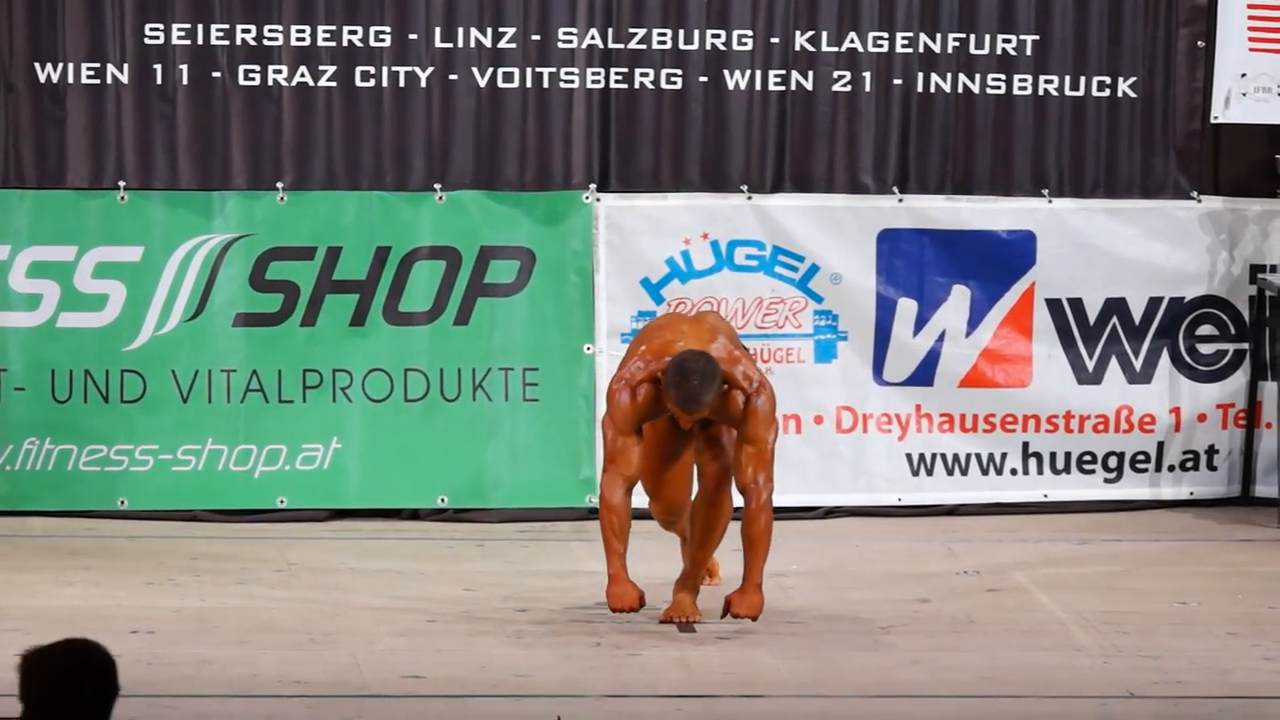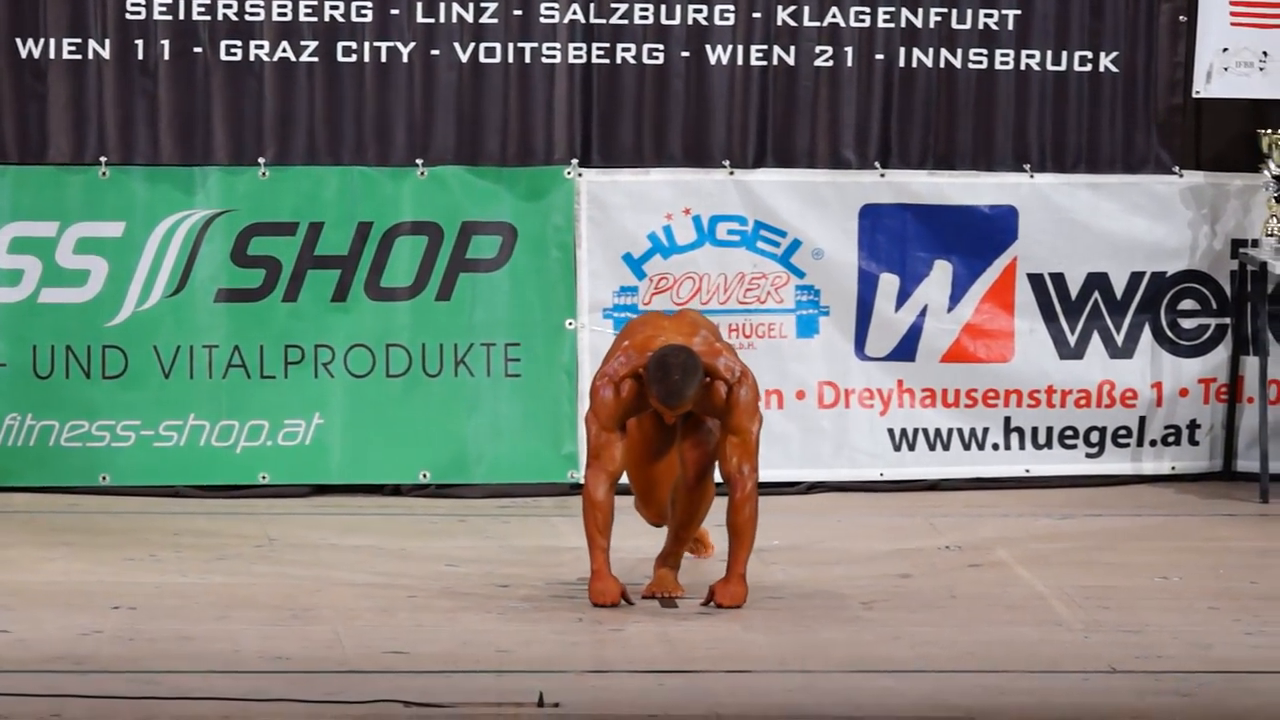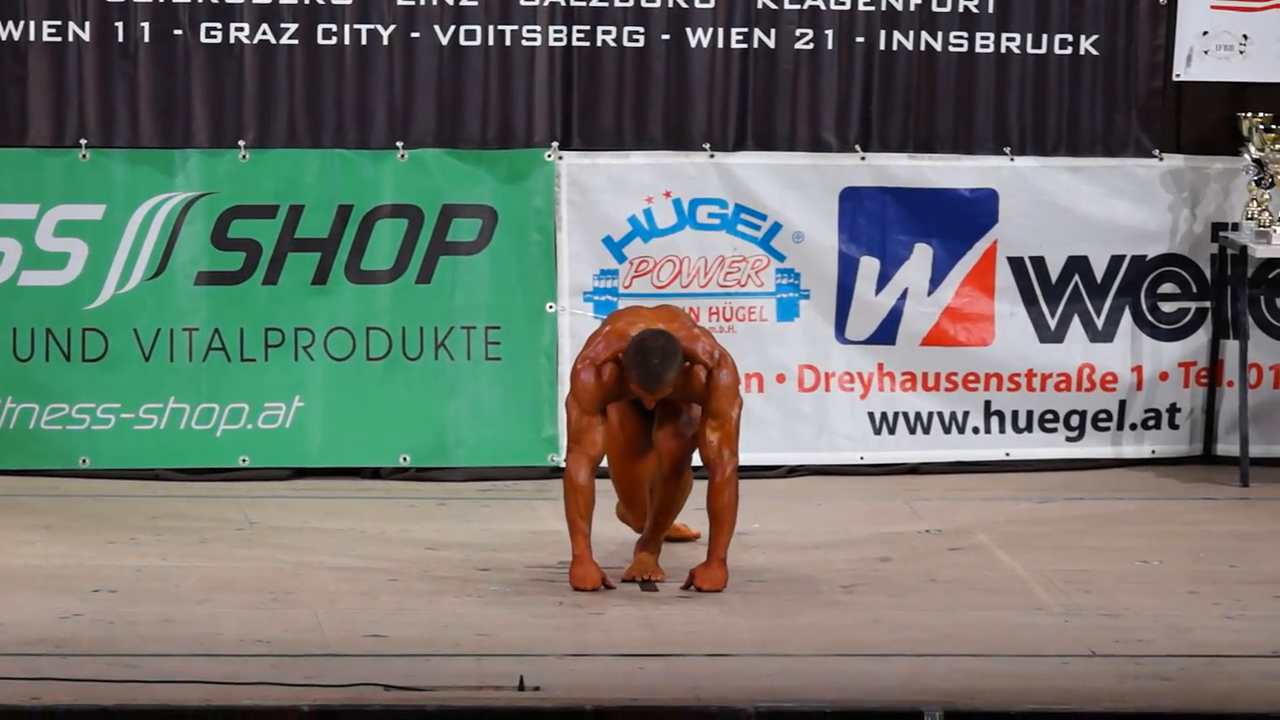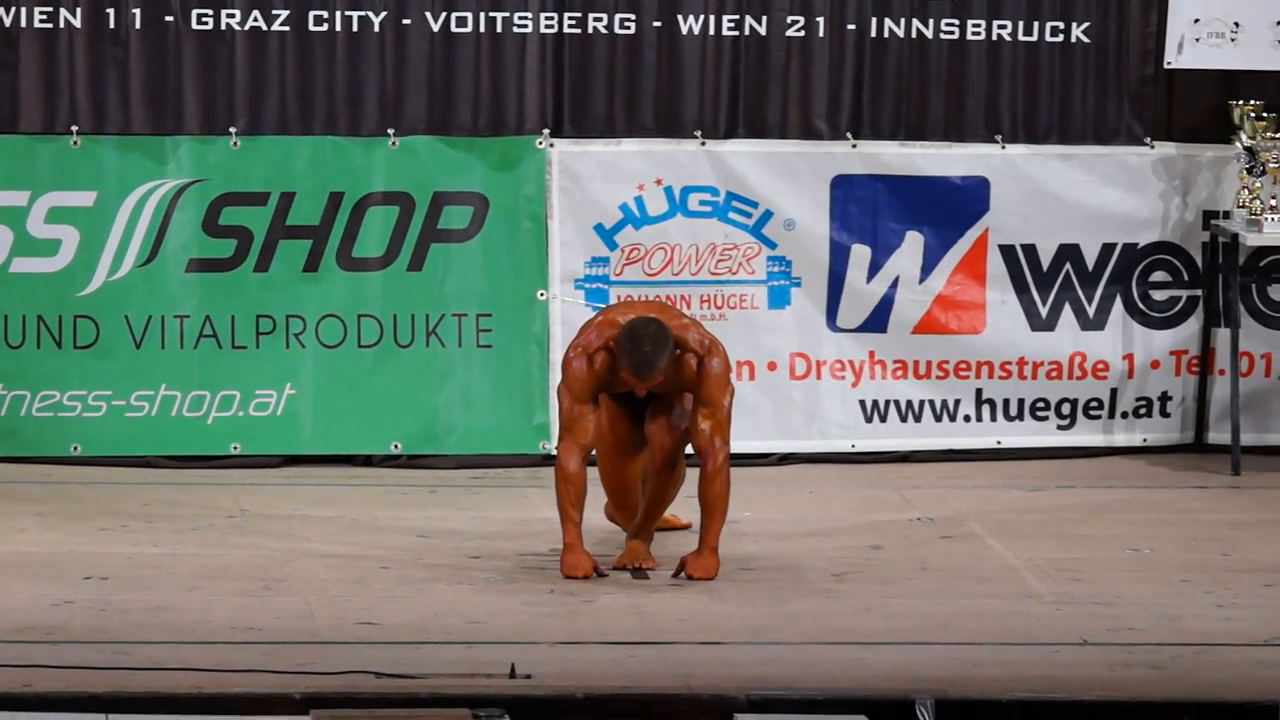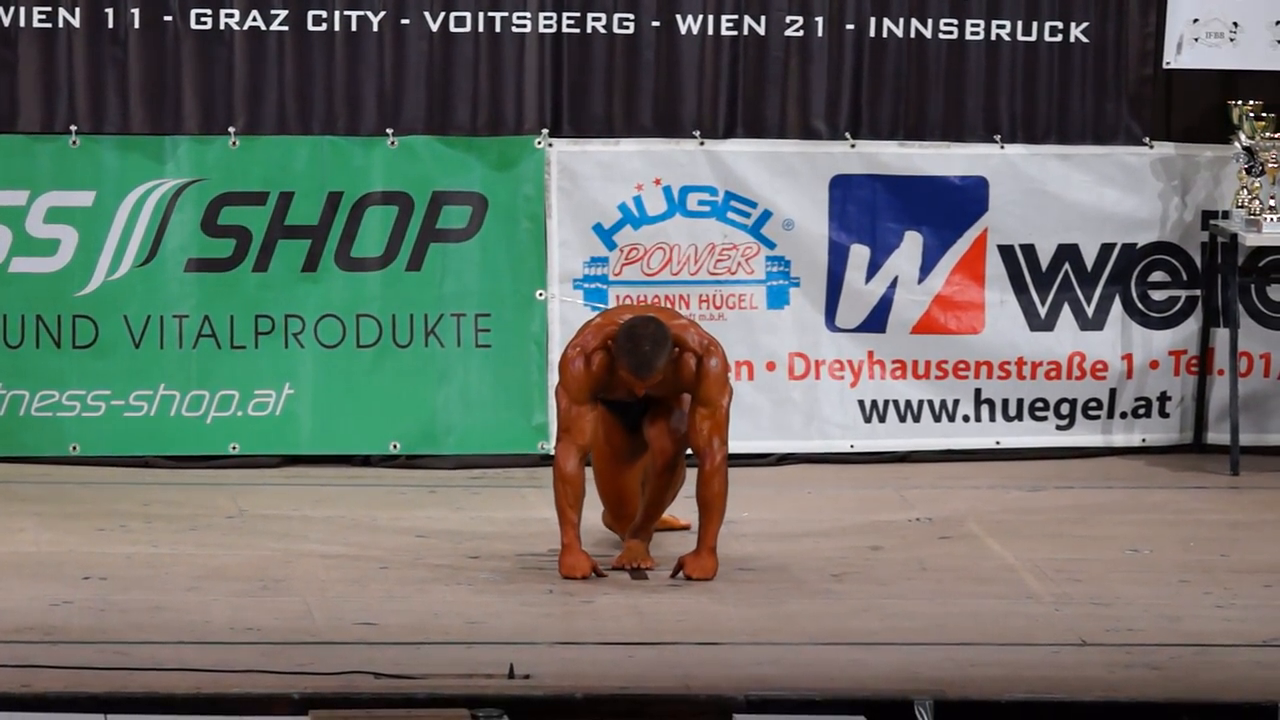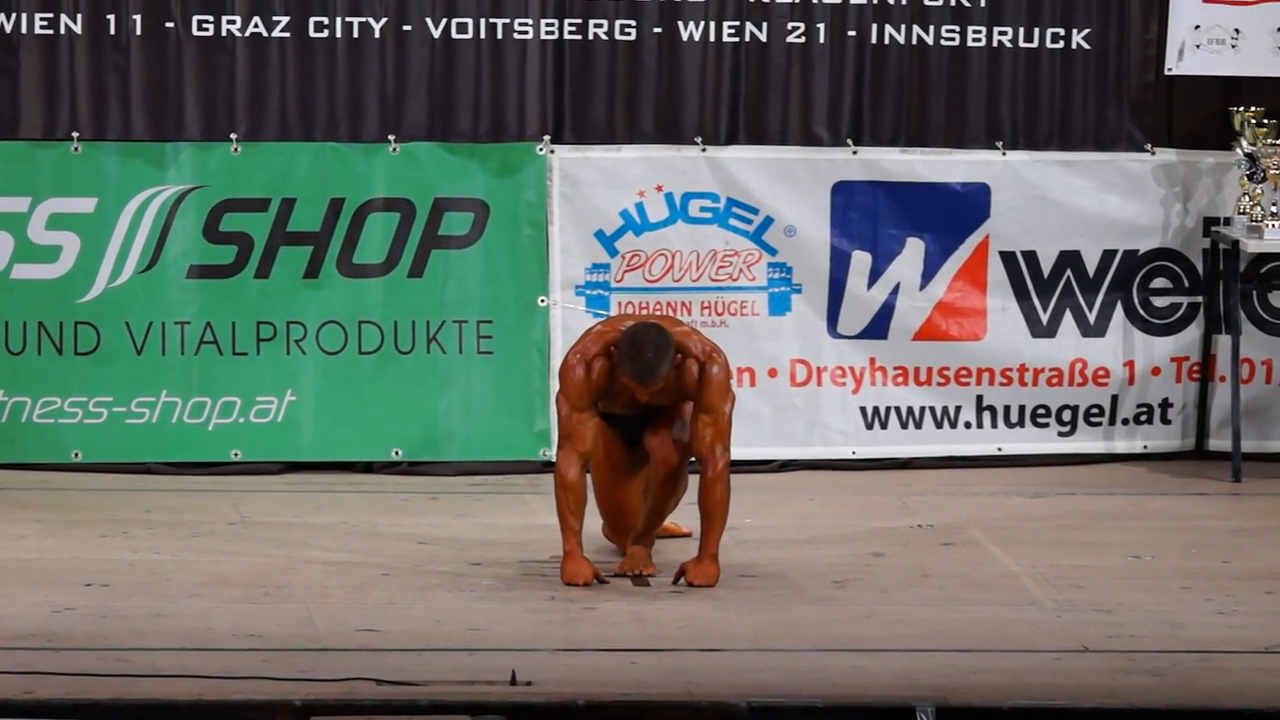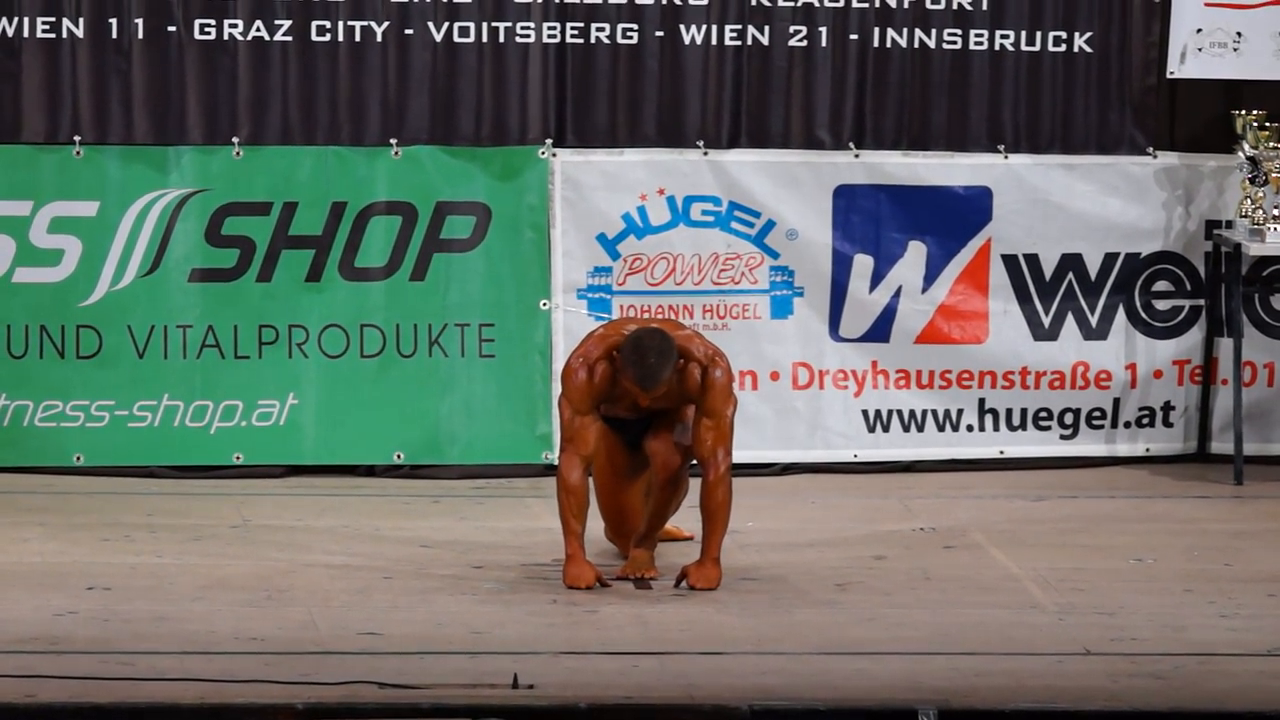
dt=0.2s
person 1, frame 1
left shoulder: (751, 392)
right shoulder: (631, 388)
left elbow: (758, 492)
right elbow: (616, 482)
left wrist: (752, 586)
right wrist: (617, 575)
left hip: (723, 391)
right hip: (657, 387)
left knee: (716, 477)
right knee: (667, 506)
left ankle: (688, 586)
right ankle: (689, 538)
person 1, frame 2
left shoulder: (734, 384)
right shoulder: (614, 383)
left elbow: (743, 479)
right elbow: (600, 476)
left wrist: (735, 576)
right wrist: (600, 572)
right hip: (640, 390)
left knee: (697, 466)
right knee: (654, 509)
left ankle: (669, 562)
right ankle: (680, 525)
person 1, frame 3
left shoulder: (714, 369)
right shoulder: (594, 368)
left elbow: (723, 464)
right elbow: (581, 460)
left wrist: (716, 562)
right wrist: (581, 557)
left hip: (685, 394)
right hip: (622, 400)
left knee: (673, 454)
right knee: (637, 512)
left ankle: (650, 547)
right ankle: (655, 520)
person 1, frame 4
left shoulder: (706, 358)
right shoulder: (585, 356)
left elbow: (715, 452)
right elbow: (572, 448)
left wrist: (708, 550)
right wrist: (572, 546)
left hip: (674, 391)
right hip: (613, 395)
left knee: (666, 446)
right knee: (627, 510)
left ankle: (642, 534)
right ankle: (624, 511)
person 1, frame 5
left shoulder: (705, 358)
right shoulder: (583, 356)
left elbow: (713, 452)
right elbow: (570, 448)
left wrist: (706, 550)
right wrist: (570, 546)
left hip: (672, 398)
right hip: (610, 403)
left knee: (666, 449)
right knee: (623, 520)
left ankle: (642, 532)
right ankle: (622, 518)
person 1, frame 6
left shoulder: (706, 364)
right shoulder: (584, 363)
left elbow: (715, 459)
right elbow: (571, 456)
left wrist: (708, 557)
right wrist: (572, 553)
left hip: (671, 411)
right hip: (610, 416)
left knee: (669, 457)
right knee: (622, 533)
left ankle: (644, 538)
person 1, frame 7
left shoulder: (709, 368)
right shoulder: (586, 366)
left elbow: (717, 463)
right elbow: (573, 459)
left wrist: (710, 560)
right wrist: (575, 557)
left hip: (673, 415)
right hip: (611, 420)
left knee: (669, 460)
right knee: (625, 537)
left ankle: (646, 541)
right ankle: (643, 530)
